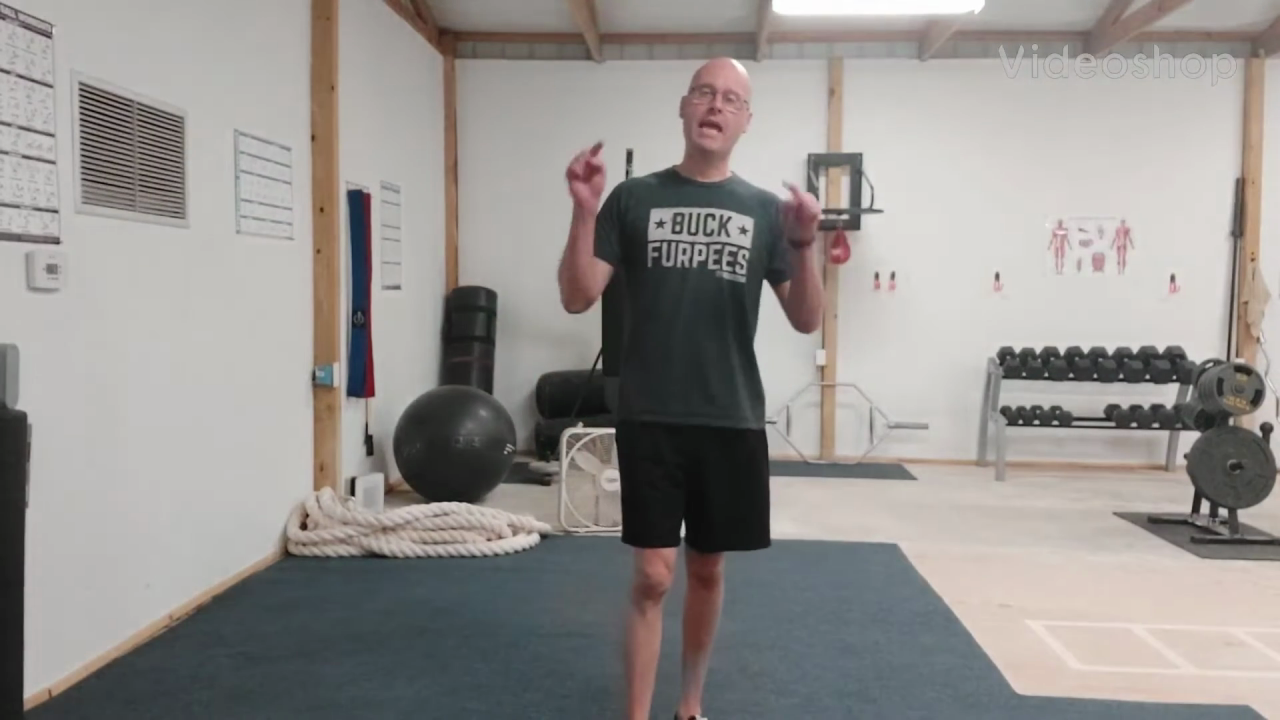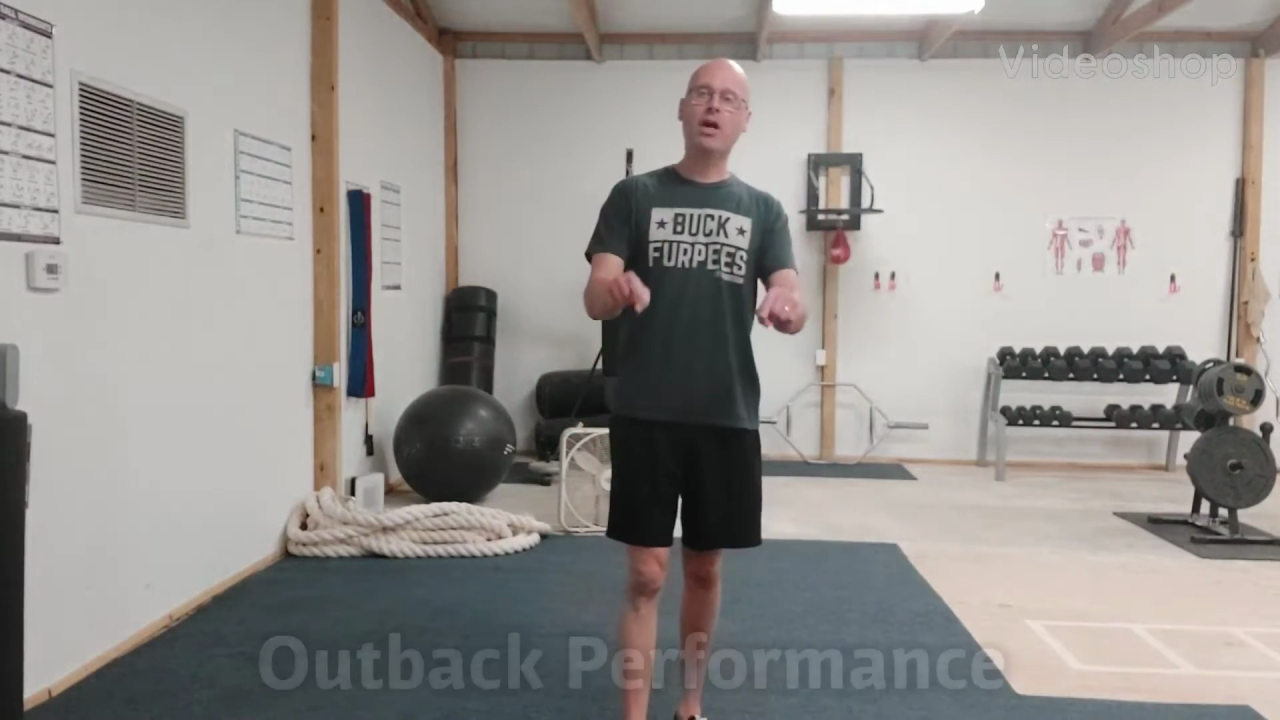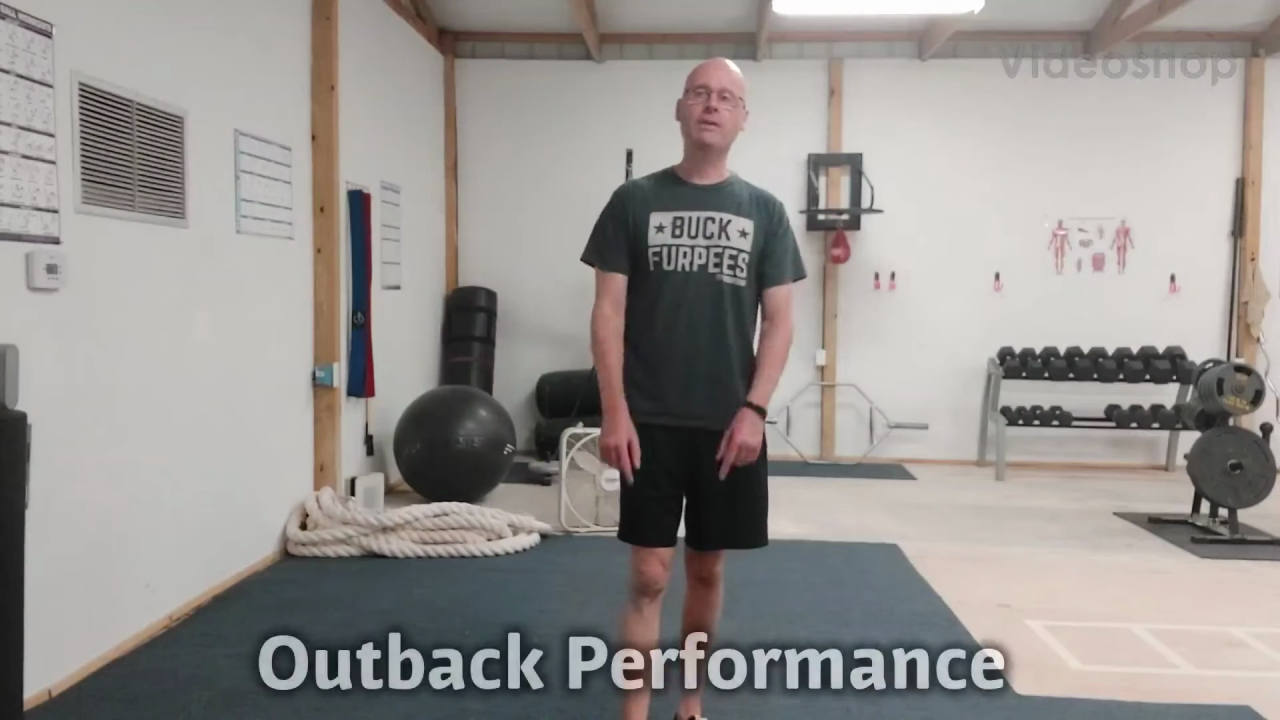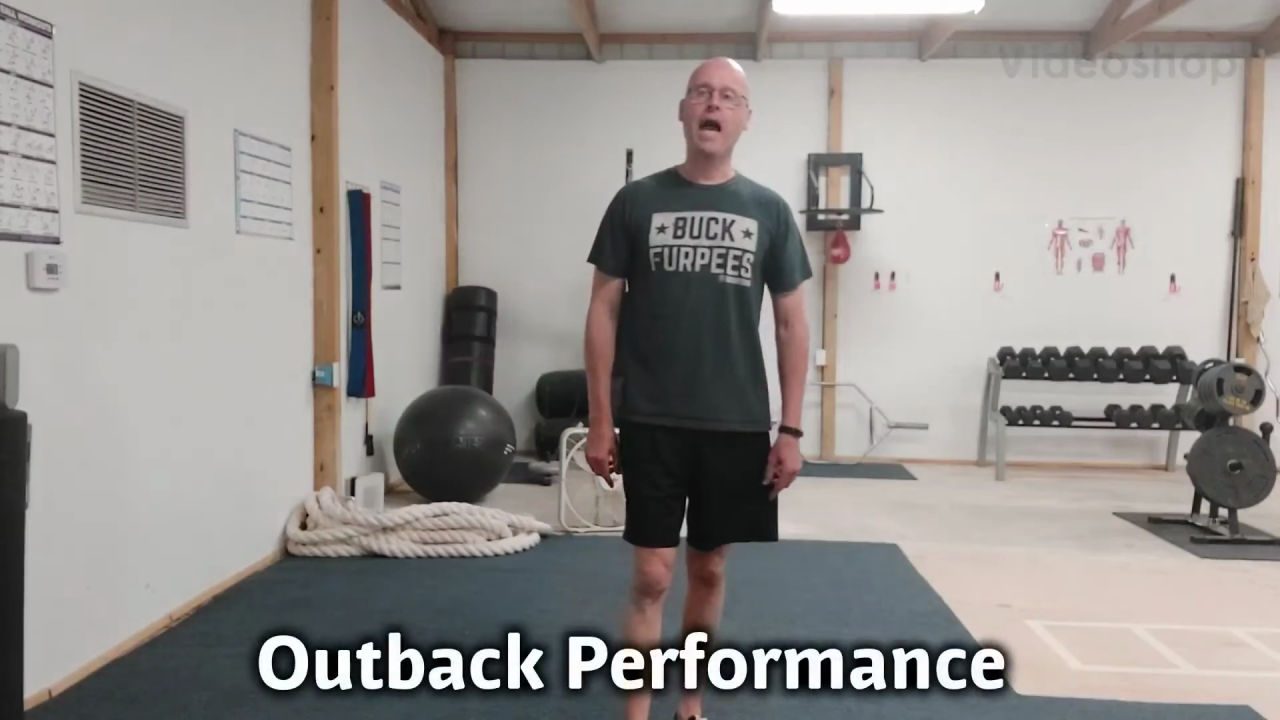
dt=0.4s
person 1, frame 1
left shoulder: (765, 209)
right shoulder: (634, 197)
left elbow: (806, 319)
right elbow: (578, 297)
left wrist: (804, 245)
right wrist: (585, 212)
left hip: (732, 419)
right hip: (649, 418)
left knee: (708, 569)
right knee: (653, 575)
person 1, frame 2
left shoulder: (763, 210)
right shoulder: (634, 195)
left elbow: (793, 309)
right elbow: (594, 301)
left wrist: (785, 307)
right wrist: (619, 288)
left hip: (728, 419)
right hip: (645, 416)
left knee: (704, 568)
right knee: (646, 574)
person 1, frame 3
left shoulder: (764, 210)
right shoulder: (634, 200)
left elbow: (779, 319)
right elbow: (608, 309)
left wrist: (754, 409)
right wrist: (615, 412)
left hip: (727, 427)
right hip: (650, 422)
left knee: (707, 569)
right knee: (649, 575)
person 1, frame 4
left shoulder: (769, 210)
right shoulder: (636, 201)
left elbow: (791, 323)
right elbow: (603, 313)
left wrist: (790, 429)
right wrist: (600, 419)
left hip: (736, 425)
right hip: (651, 422)
left knee: (708, 569)
right knee: (651, 575)
